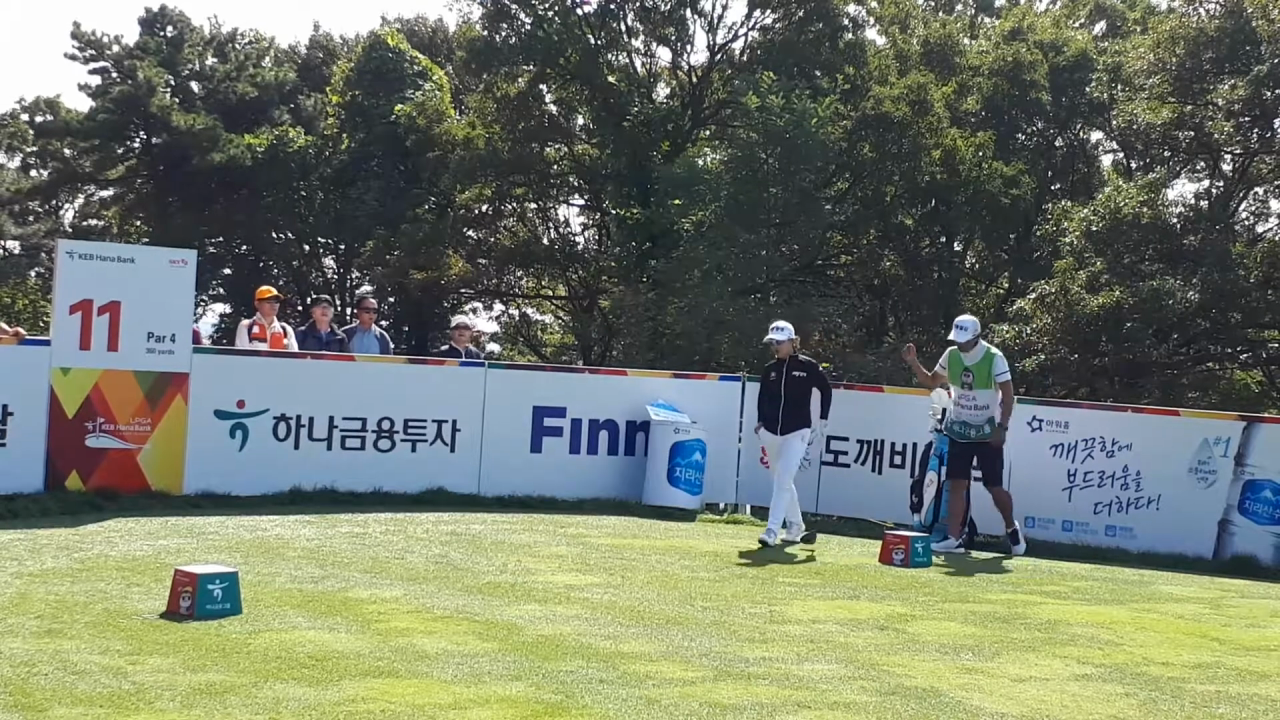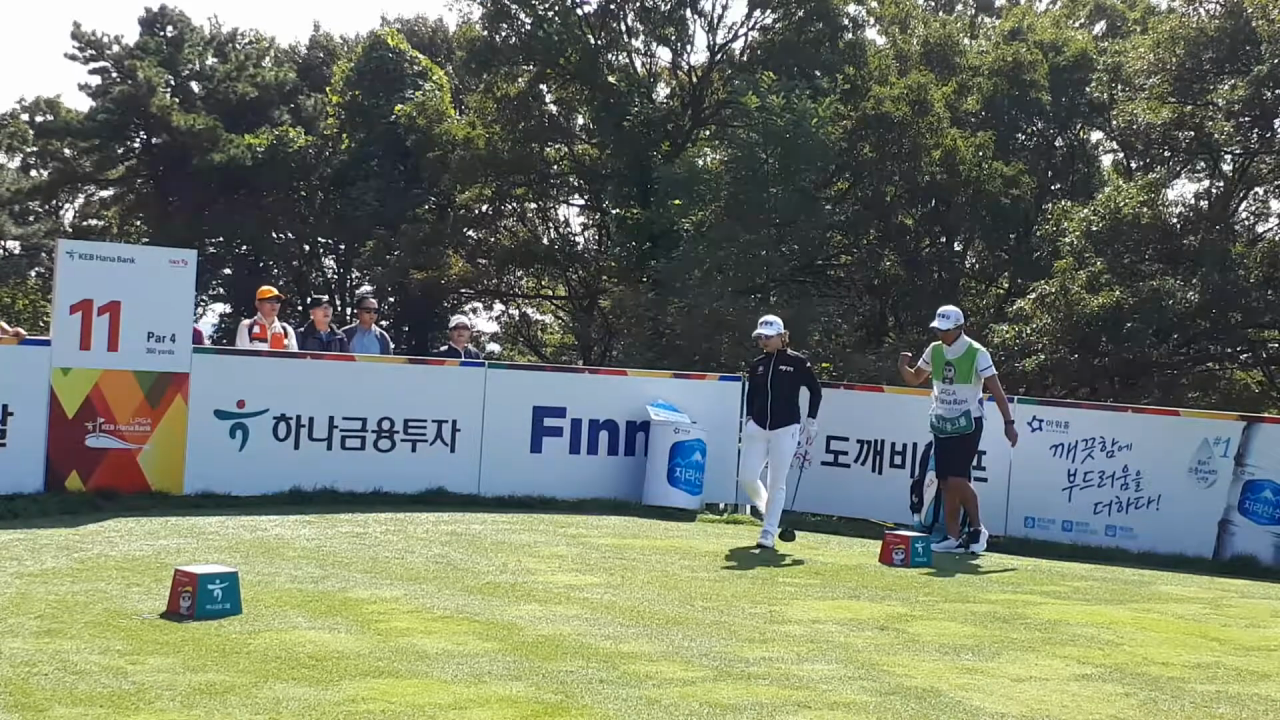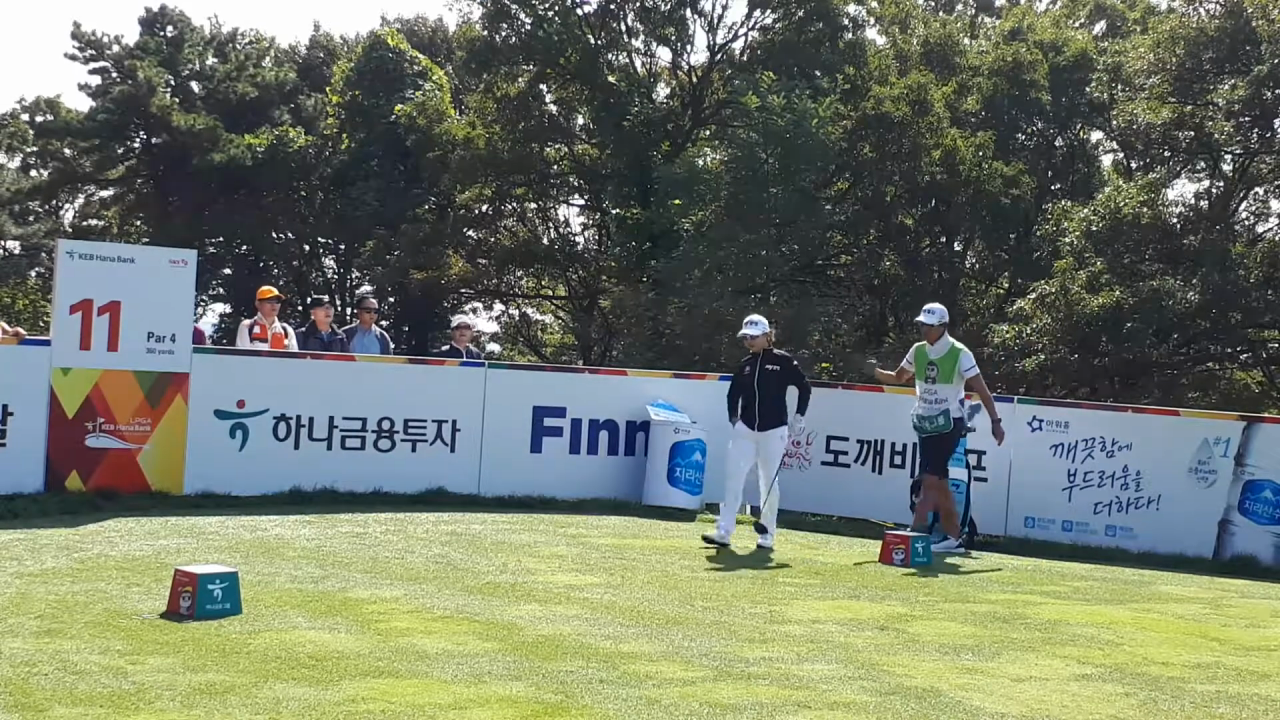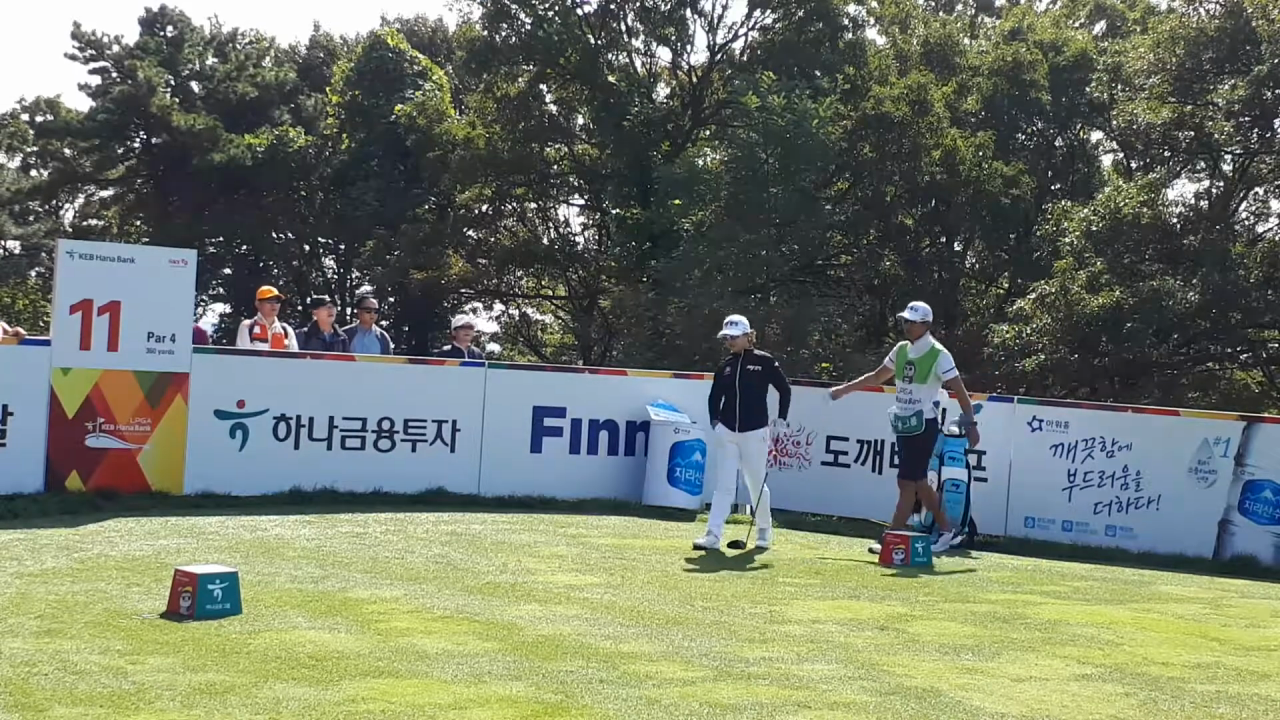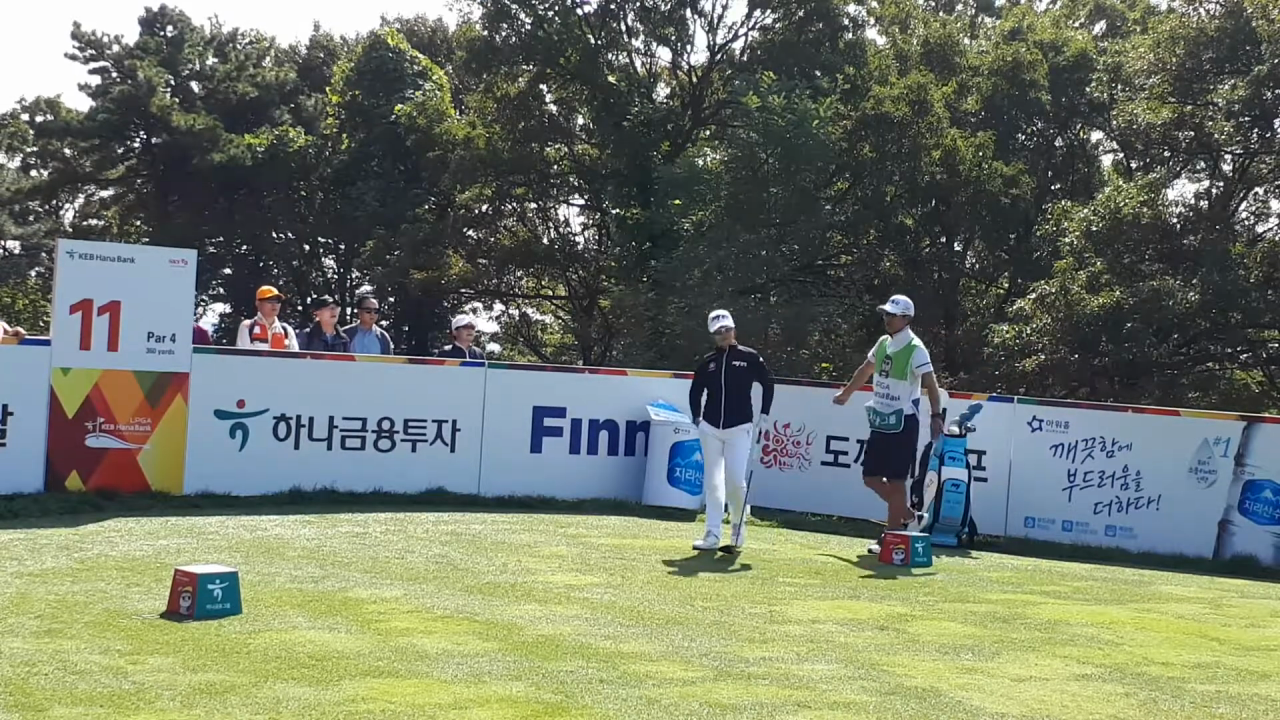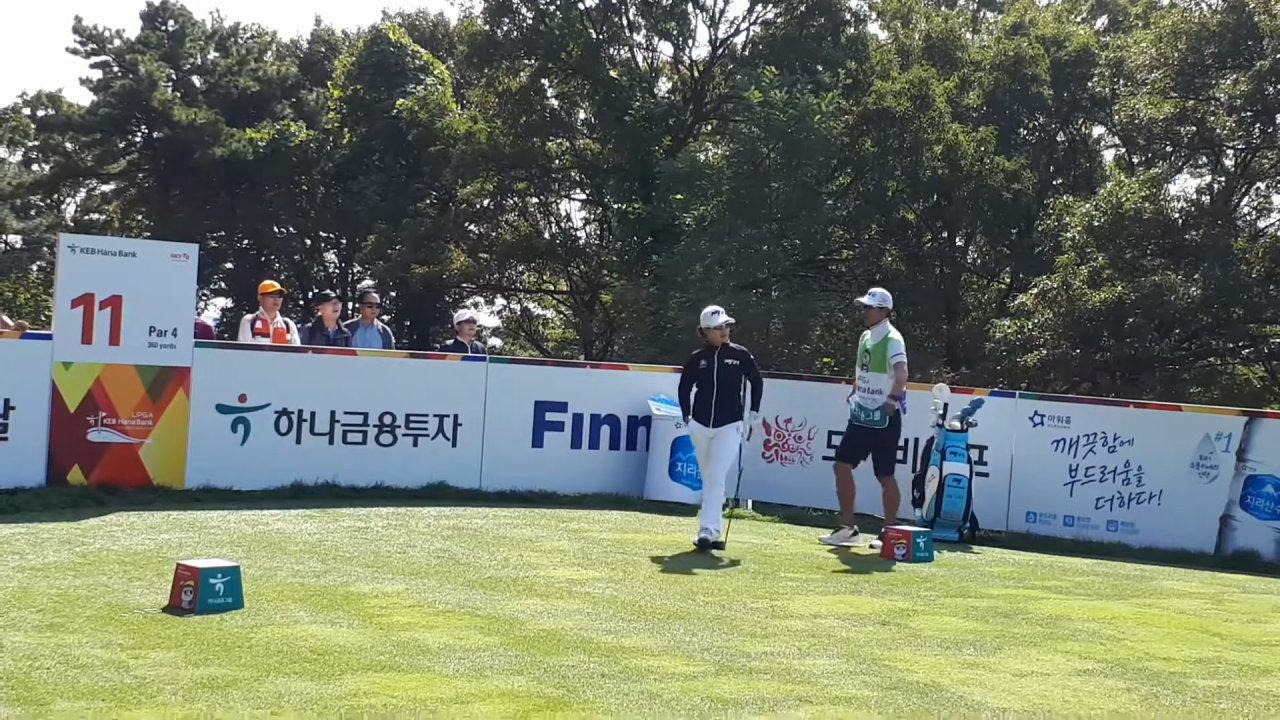
dt=0.2s
person 1, frame 1
left shoulder: (994, 358)
right shoulder: (951, 355)
left elbow: (1008, 396)
right elbow: (931, 382)
left wrist: (1002, 428)
right wrist: (913, 363)
left hip: (988, 431)
right hip: (959, 429)
left knee: (994, 486)
right knee: (957, 483)
left ankle: (1011, 529)
right ankle: (954, 538)
person 1, frame 2
left shoulder: (976, 353)
right shoulder: (934, 350)
left elbow: (996, 390)
right elbow: (915, 379)
left wrist: (1009, 423)
right wrist: (903, 367)
left hip: (968, 426)
right hip: (943, 426)
left knee: (956, 481)
right knee: (947, 483)
left ankle: (977, 529)
right ankle: (954, 538)
person 1, frame 3
left shoulder: (959, 353)
right shoulder: (918, 350)
left elbow: (981, 389)
right elbow: (898, 377)
left wrist: (995, 421)
right wrist: (877, 373)
left hip: (948, 425)
right hip: (925, 425)
left knee: (929, 479)
right knee: (937, 482)
left ankle: (916, 534)
right ankle: (953, 538)
person 1, frame 4
left shoulder: (938, 354)
right shoulder: (901, 350)
left elbow: (959, 390)
right elbow: (877, 376)
left wrist: (970, 423)
right wrist: (846, 389)
left hip: (923, 426)
right hip: (903, 425)
left knee: (906, 483)
right knee: (918, 483)
right ankle: (948, 531)
person 1, frame 5
left shoulder: (915, 349)
right shoulder: (883, 343)
left elbow: (931, 384)
right elbow: (865, 371)
left wrist: (936, 416)
right wrist: (845, 394)
left hip: (903, 424)
right hip: (880, 422)
left knee: (895, 482)
right knee: (871, 478)
right ankle: (910, 519)
person 1, frame 6
left shoulder: (892, 340)
right shoulder: (866, 336)
left elbow: (901, 374)
left wrist: (893, 399)
right wrist: (855, 392)
left hip: (885, 419)
right hip: (861, 416)
left knee: (885, 477)
right knee: (842, 466)
right ankle: (847, 527)
person 2, frame 1
left shoulder: (808, 366)
right shoulder: (770, 369)
left elbow: (826, 391)
left wrist: (823, 420)
right wrist: (760, 422)
left hip: (797, 433)
right hip: (771, 432)
left knee: (783, 482)
right knee: (783, 483)
left ankle: (771, 531)
right ankle: (796, 526)
person 2, frame 2
left shoulder: (797, 362)
right shoulder: (758, 364)
left elbow: (815, 390)
left wrist: (811, 419)
right wrist: (749, 417)
left hip: (786, 429)
right hip: (758, 428)
left knee: (776, 482)
right knee: (747, 477)
left ankle: (769, 532)
right ankle: (768, 508)
person 2, frame 3
left shoulder: (783, 361)
right shoulder: (745, 365)
left elbow: (805, 387)
right elbow: (734, 393)
left wrist: (799, 417)
right wrist: (733, 418)
left hip: (773, 430)
right hip: (745, 429)
left knee: (768, 483)
right knee: (733, 479)
left ankle: (767, 533)
right ankle: (723, 531)
person 2, frame 4
left shoulder: (764, 362)
right shoulder: (725, 366)
left elbow: (784, 389)
right elbow: (715, 396)
left wrist: (781, 420)
right wrist: (714, 420)
left hip: (755, 432)
right hip: (727, 432)
left knee: (757, 485)
right knee: (723, 485)
left ankle: (764, 531)
right ankle: (712, 536)
person 2, frame 5
left shoulder: (749, 357)
right shoulder: (707, 362)
left elbow: (768, 384)
right elbow: (695, 392)
left wrist: (764, 415)
right wrist: (697, 418)
left hip: (740, 428)
right hip: (710, 428)
left knee: (735, 480)
right knee: (712, 482)
left ankle: (737, 524)
right ankle: (712, 535)
person 2, frame 6
left shoulder: (740, 354)
right shoulder: (696, 358)
left elbow: (757, 381)
right elbow: (684, 388)
left wrist: (754, 412)
right wrist: (687, 417)
left hip: (730, 426)
right hip: (700, 425)
left knee: (716, 478)
right knee: (707, 479)
left ankle: (708, 532)
right ankle: (710, 530)
